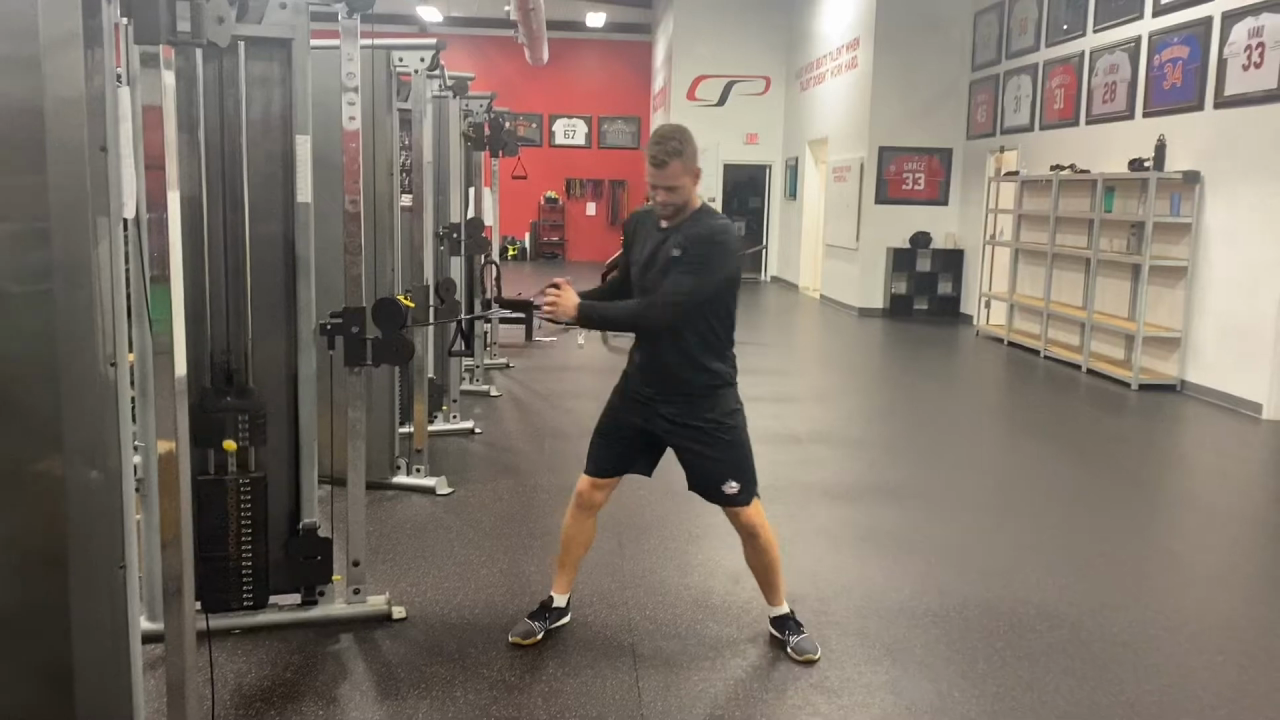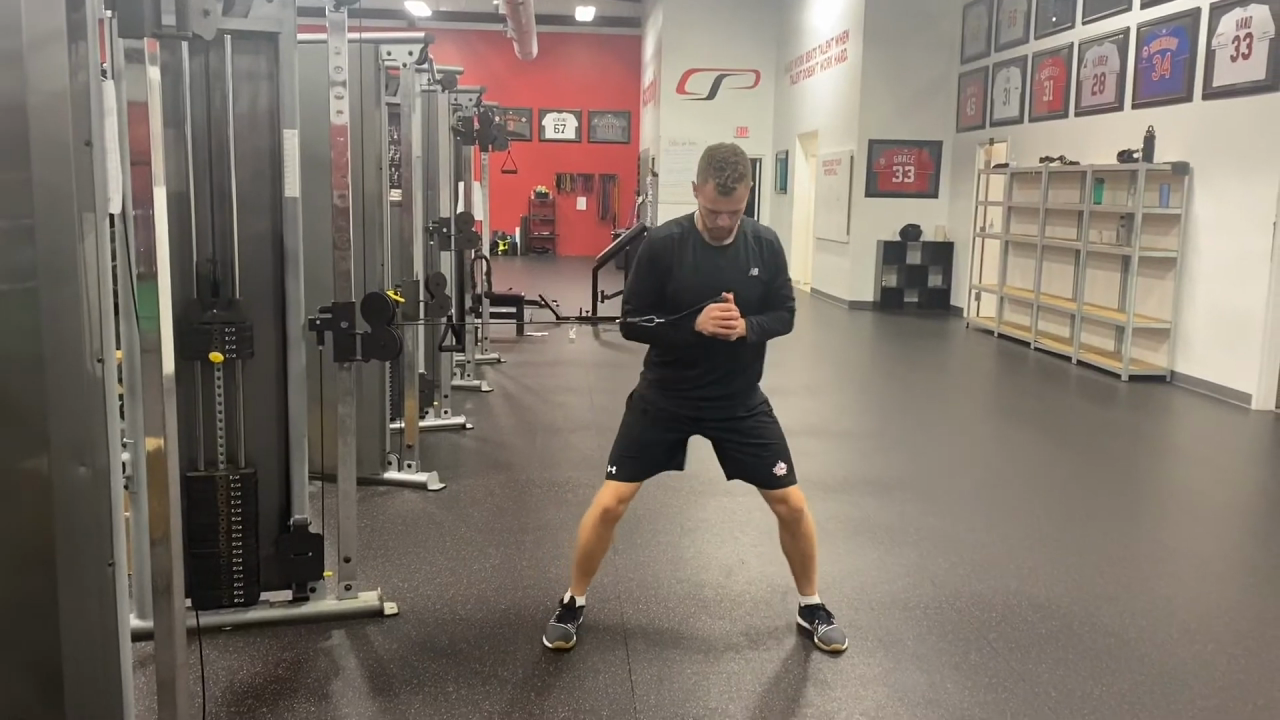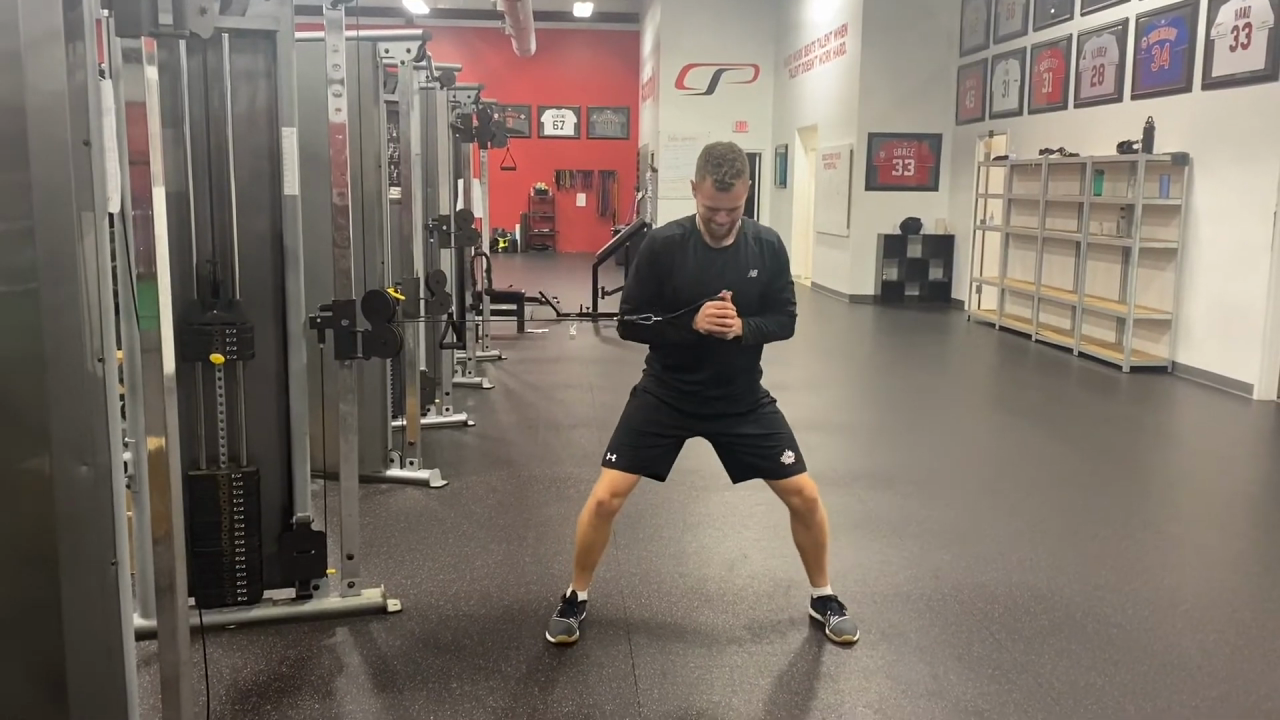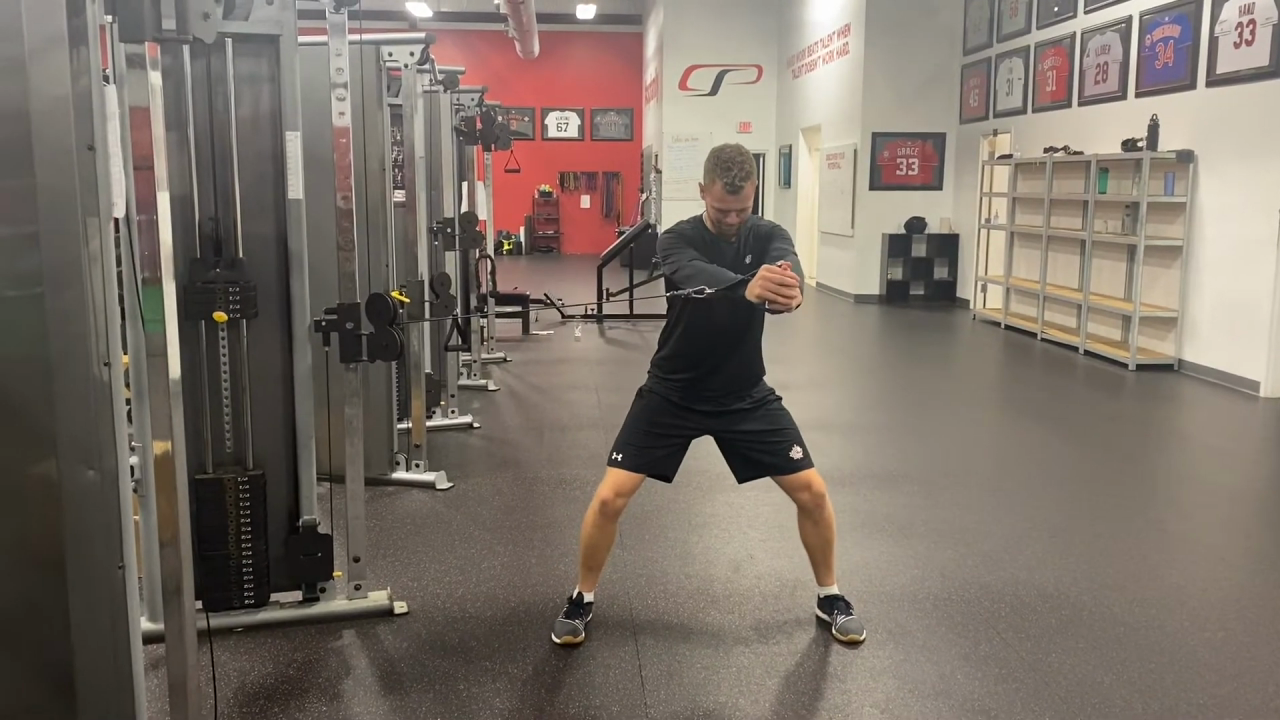
dt=1s
person 1, frame 1
left shoulder: (716, 236)
right shoulder: (640, 222)
left elbow: (661, 310)
right elbow: (622, 285)
left wrist: (582, 310)
right wrist: (574, 296)
left hip: (705, 400)
right hip: (641, 388)
left knee: (747, 515)
right knee: (588, 494)
left ankle: (781, 617)
right ankle: (556, 603)
person 1, frame 2
left shoulder: (764, 244)
right shoulder: (662, 244)
left elbow: (784, 316)
right elbow: (632, 323)
left wrist: (747, 327)
right wrist: (695, 324)
left hip: (739, 401)
right hip: (662, 398)
left knee: (791, 504)
right knee: (610, 503)
left ankle: (811, 606)
right ankle: (573, 604)
person 1, frame 3
left shoulder: (766, 245)
right shoulder: (662, 245)
left elbow: (784, 321)
right elbow: (630, 324)
left wrist: (741, 327)
right wrist: (692, 323)
left hip: (740, 396)
right hip: (666, 394)
left knee: (805, 497)
right knee: (605, 499)
left ankle: (823, 598)
right ankle: (575, 598)
person 1, frame 4
left shoulder: (768, 236)
right shoulder: (678, 239)
left elbow: (788, 269)
right elbow: (698, 277)
left wrist: (790, 290)
right wrist: (747, 287)
left hip: (745, 394)
right hip: (673, 393)
left knee: (813, 492)
right knee: (609, 498)
left ankle: (830, 596)
right ankle: (582, 598)
